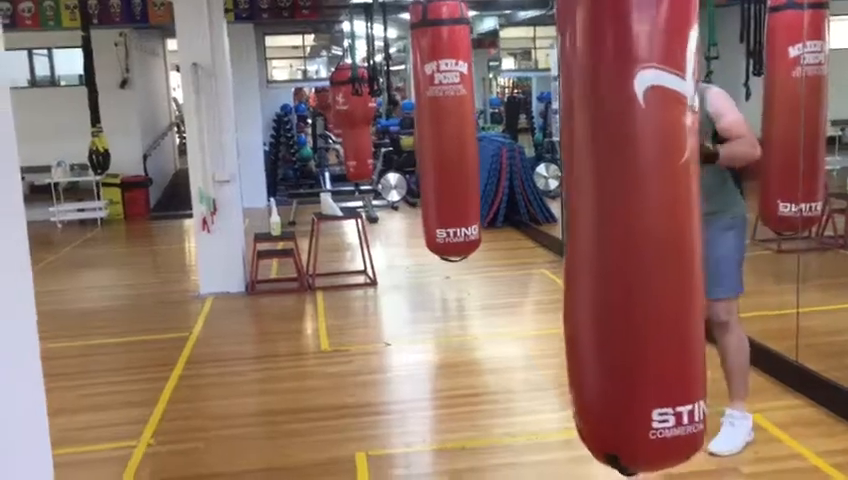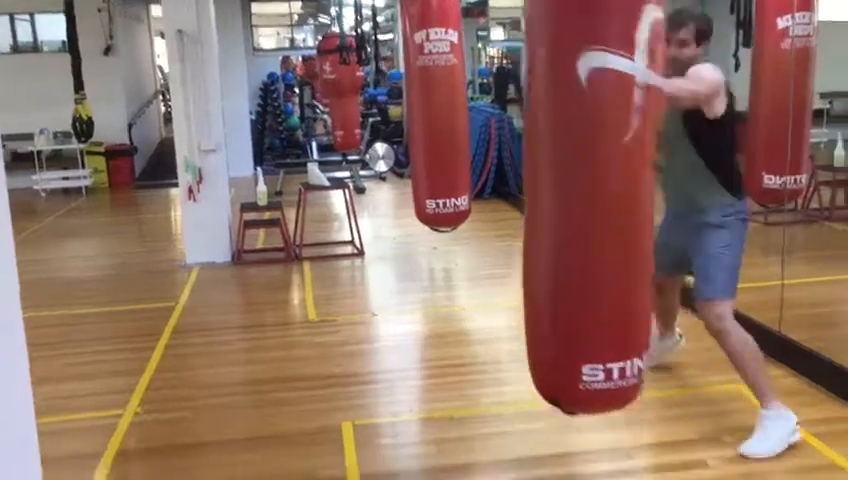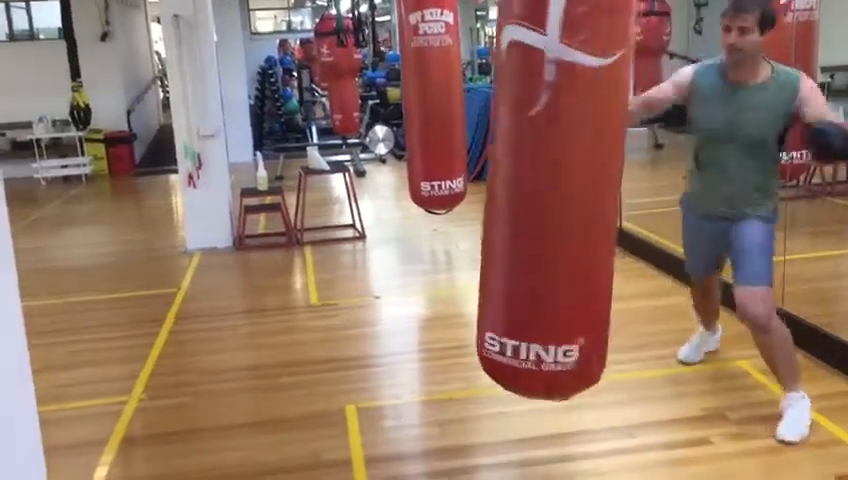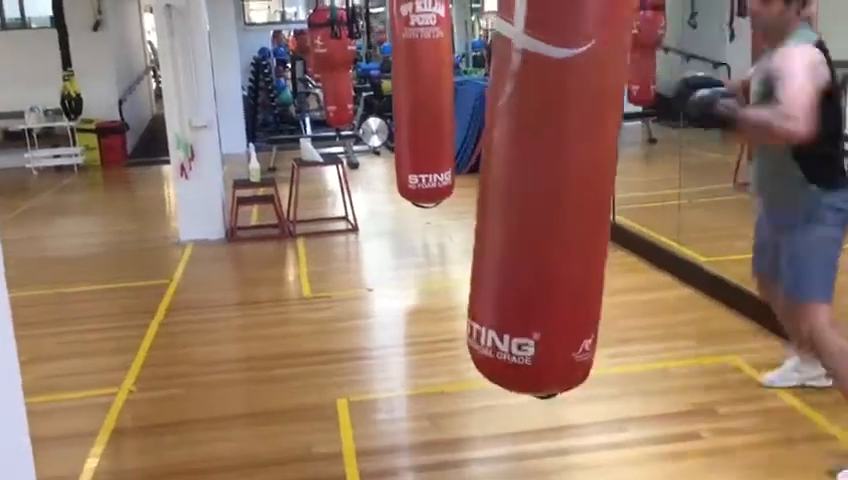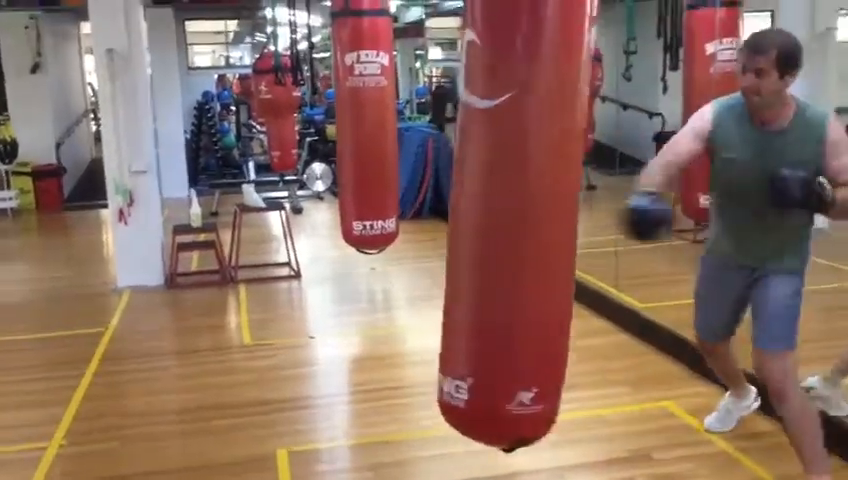
dt=0.5s
person 1, frame 1
left shoulder: (710, 99)
left elbow: (751, 149)
left wrist: (707, 152)
left hip: (721, 220)
left knee: (722, 315)
left ankle: (738, 416)
person 1, frame 2
left shoulder: (705, 78)
right shoulder: (667, 82)
left elbow: (682, 95)
left hip: (719, 217)
right hip: (680, 211)
left knee: (716, 315)
right knee: (661, 279)
left ankle: (778, 416)
right ankle: (665, 338)
person 1, frame 3
left shoulder: (794, 87)
right shoulder: (695, 78)
right elbow: (639, 106)
left hip: (752, 213)
right hip: (701, 206)
left knee: (755, 309)
right knee: (702, 285)
left ankle: (795, 397)
right ankle: (710, 332)
person 1, frame 4
left shoulder: (798, 56)
right shoulder: (782, 52)
left elbow: (794, 128)
right elbow: (758, 82)
left wrist: (730, 111)
right wrist: (723, 93)
left hip: (814, 209)
right hip: (781, 204)
left knee: (816, 332)
right knee: (771, 288)
right ankle: (807, 363)
person 1, frame 5
right shoulder: (717, 116)
right elbow: (665, 163)
right wrist: (645, 195)
left hip: (779, 262)
right hip: (723, 255)
left knee: (778, 376)
right knee: (710, 342)
right ankle: (740, 397)
